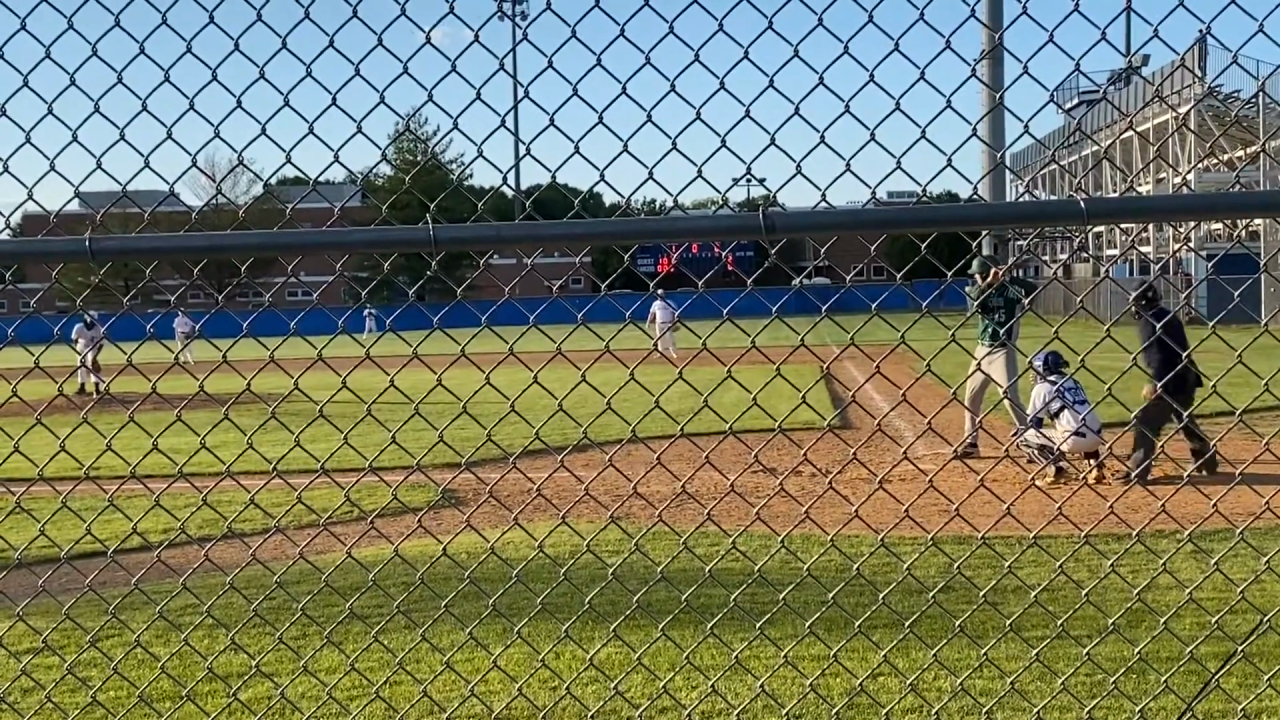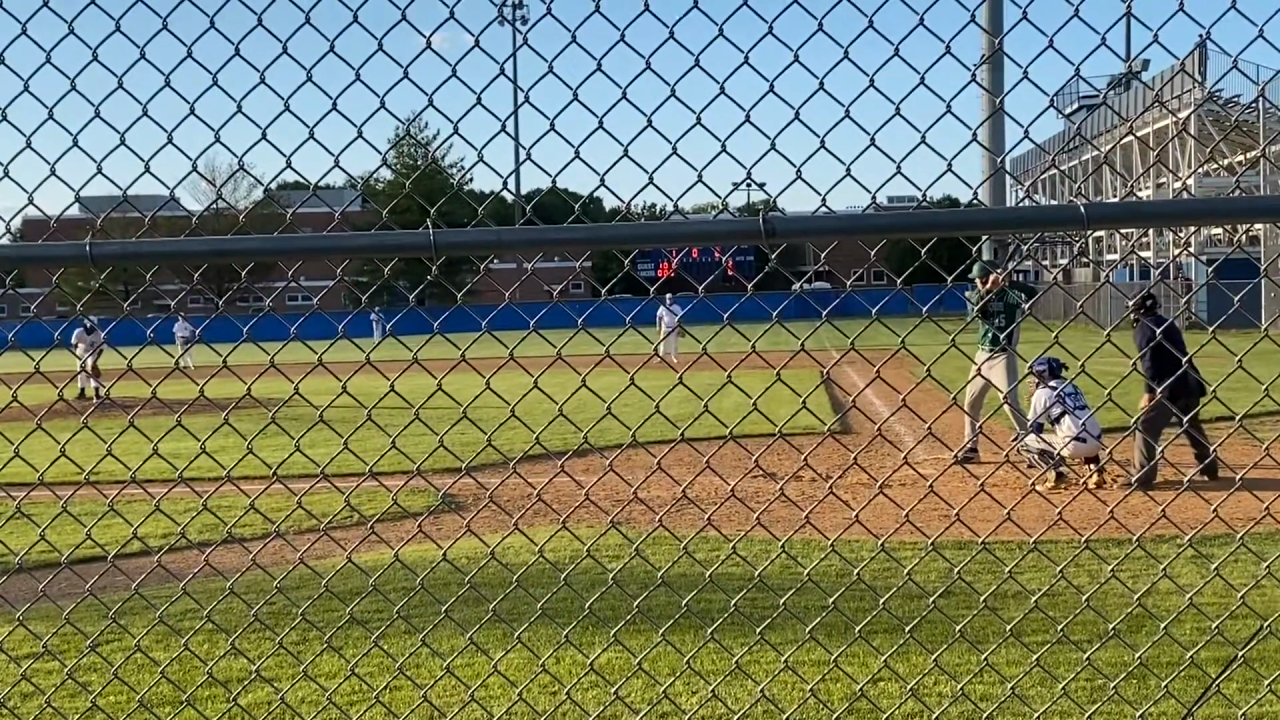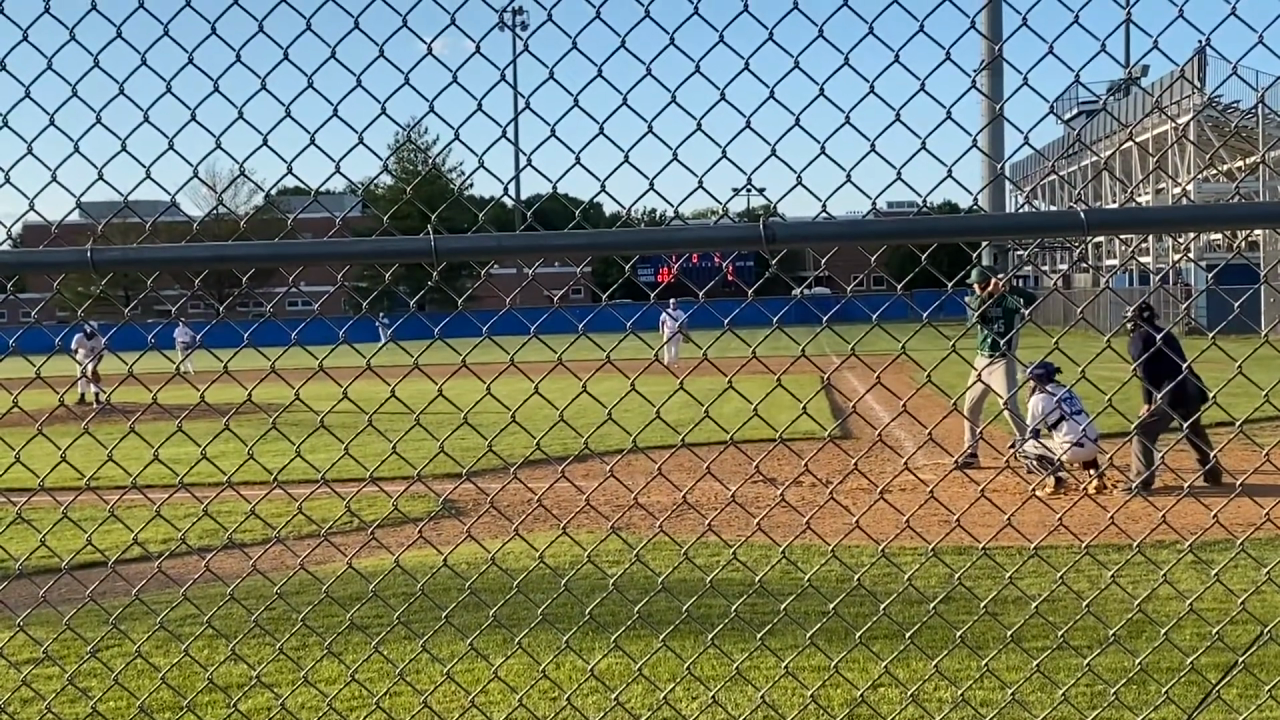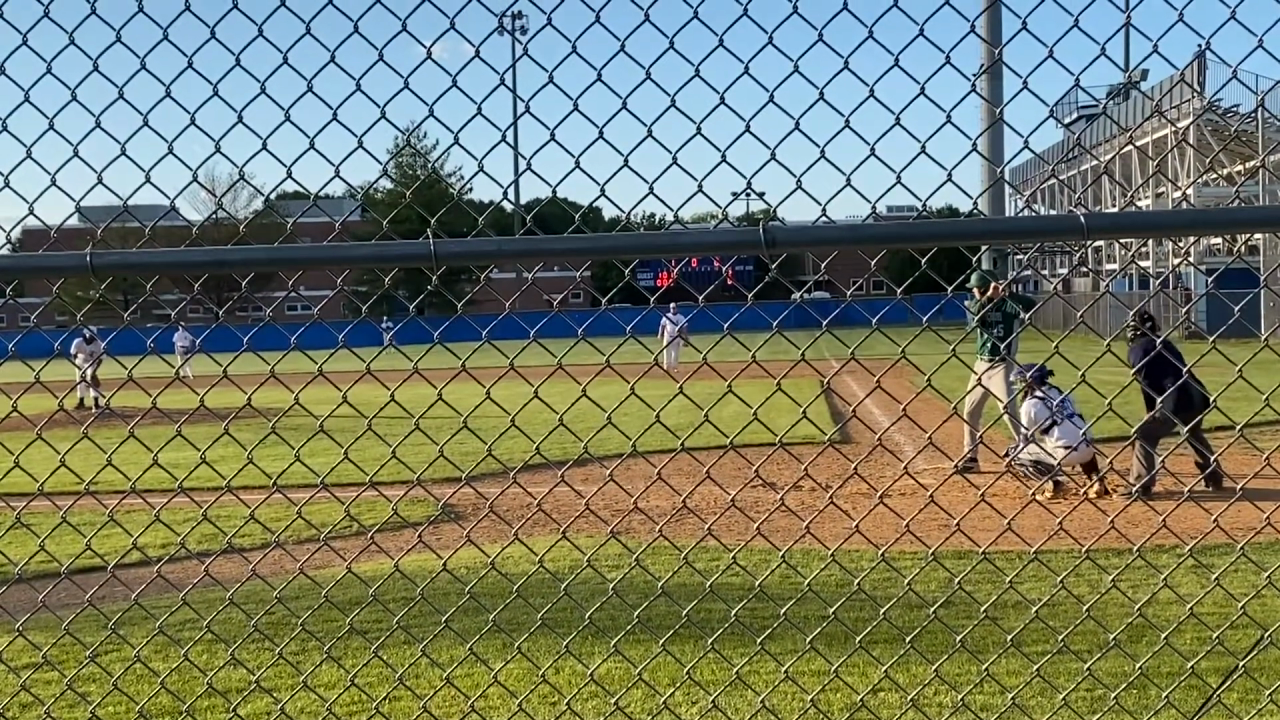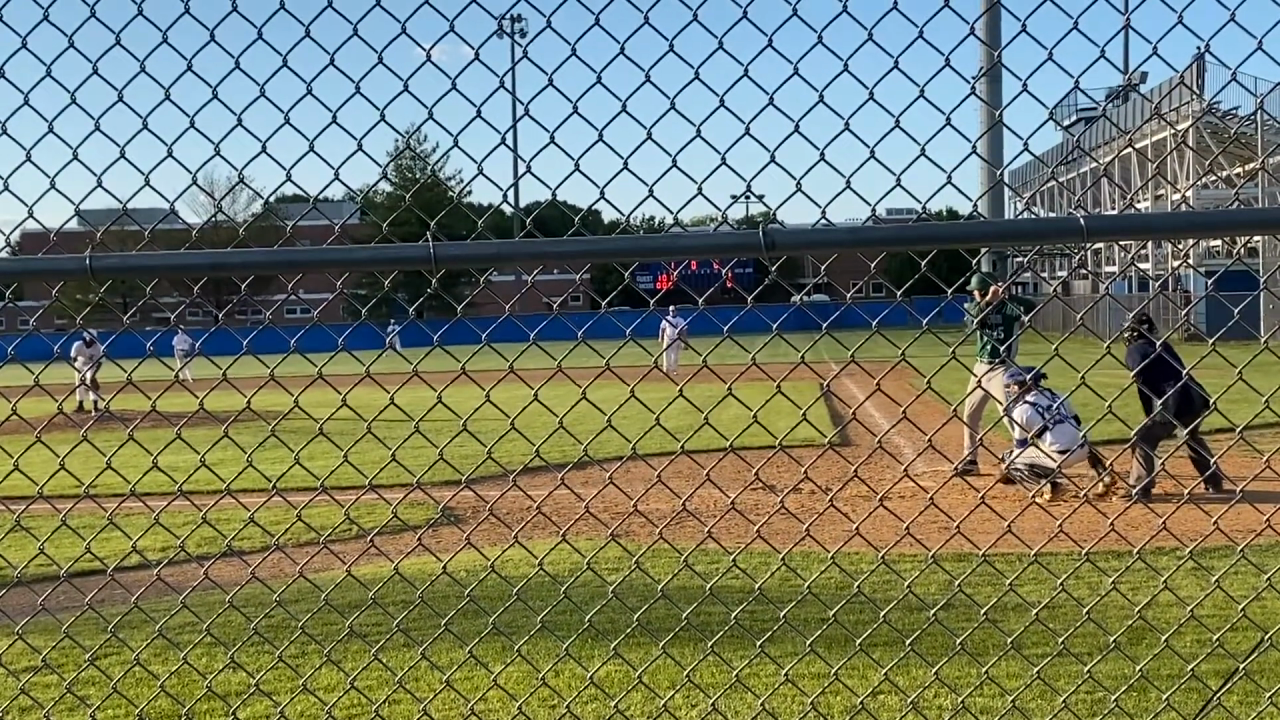
dt=0.4s
person 1, frame 1
left shoulder: (1010, 290)
right shoulder: (979, 290)
left elbow: (1032, 290)
right elbow: (974, 300)
left wrist: (1007, 278)
right wrist: (989, 283)
left hip: (1003, 351)
right hip: (983, 350)
left knee: (1010, 397)
right knee: (971, 397)
right ankle: (970, 443)
person 1, frame 2
left shoulder: (1011, 294)
right shoulder: (979, 295)
left elbow: (1032, 294)
right elbow: (974, 309)
left wrist: (1008, 283)
right wrist: (988, 289)
left hip: (1003, 356)
right hip: (983, 355)
left knee: (1010, 402)
right knee: (971, 402)
right ankle: (971, 448)
person 1, frame 3
left shoulder: (1010, 299)
right shoulder: (978, 299)
left elbow: (1031, 300)
right elbow: (974, 312)
left wrist: (1007, 288)
right wrist: (990, 292)
left hip: (1003, 361)
right hip: (982, 360)
left knee: (1010, 407)
right knee: (971, 407)
right ankle: (971, 453)
person 1, frame 4
left shoulder: (1009, 304)
right shoulder: (978, 304)
left elbow: (1031, 306)
right elbow: (974, 317)
left wrist: (1007, 293)
right wrist: (989, 297)
left hip: (1002, 366)
right hip: (981, 364)
left knee: (1009, 412)
right knee: (970, 411)
right ankle: (970, 458)
person 1, frame 5
left shoulder: (1009, 306)
right shoulder: (978, 306)
left elbow: (1031, 308)
right elbow: (973, 319)
left wrist: (1007, 295)
right wrist: (988, 301)
left hip: (1002, 368)
right hip: (981, 366)
right knee: (970, 414)
right ankle: (970, 460)
person 2, frame 1
left shoulder: (1149, 320)
right shoulder: (1167, 316)
left elbow: (1160, 354)
right elbow: (1171, 350)
left wrist: (1152, 382)
left hip: (1171, 380)
right hip: (1185, 376)
left knee: (1145, 422)
right knee: (1186, 420)
left ankle: (1138, 471)
right ankle: (1207, 462)
person 2, frame 2
left shoulder: (1144, 328)
right shoulder: (1167, 323)
left elbow: (1150, 362)
right elbow: (1177, 356)
left wrist: (1148, 392)
left hip: (1171, 386)
right hip: (1190, 382)
left knee: (1146, 427)
right knee: (1192, 426)
left ankle: (1142, 478)
right ankle: (1209, 468)
person 2, frame 3
left shoulder: (1137, 339)
right shoulder: (1165, 334)
left elbow: (1145, 373)
right elbow: (1174, 366)
left wrist: (1148, 403)
left hip: (1171, 394)
right hip: (1192, 390)
left knee: (1143, 433)
right knee: (1195, 431)
left ankle: (1140, 483)
right ankle: (1213, 474)
person 2, frame 4
left shoulder: (1137, 349)
right shoulder: (1165, 344)
left elbow: (1146, 382)
left wrist: (1151, 412)
left hip: (1175, 400)
right hip: (1196, 396)
left knee: (1144, 436)
right knee: (1195, 435)
left ankle: (1140, 487)
right ankle: (1214, 478)
person 2, frame 5
left shoulder: (1134, 352)
right shoulder: (1162, 345)
left elbow: (1143, 386)
left wrist: (1149, 416)
left hip: (1174, 402)
right hip: (1195, 398)
left knee: (1143, 439)
right knee: (1192, 438)
left ankle: (1140, 490)
right ankle: (1214, 481)
